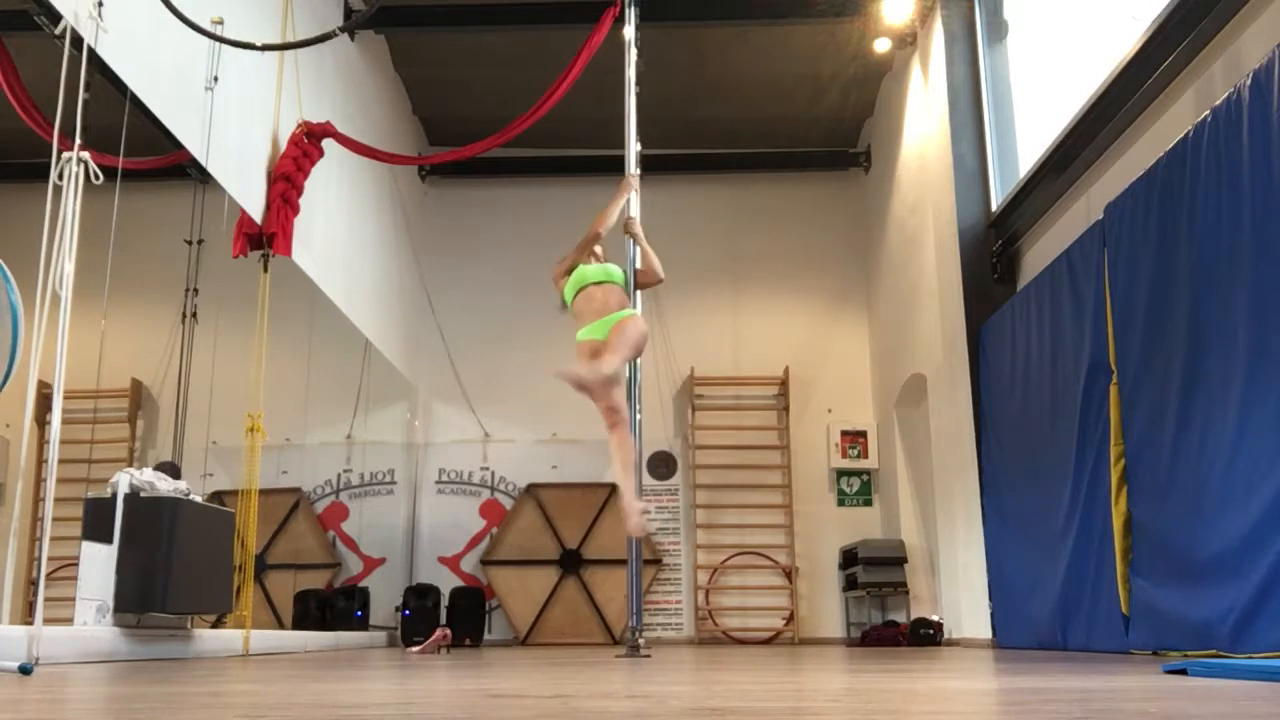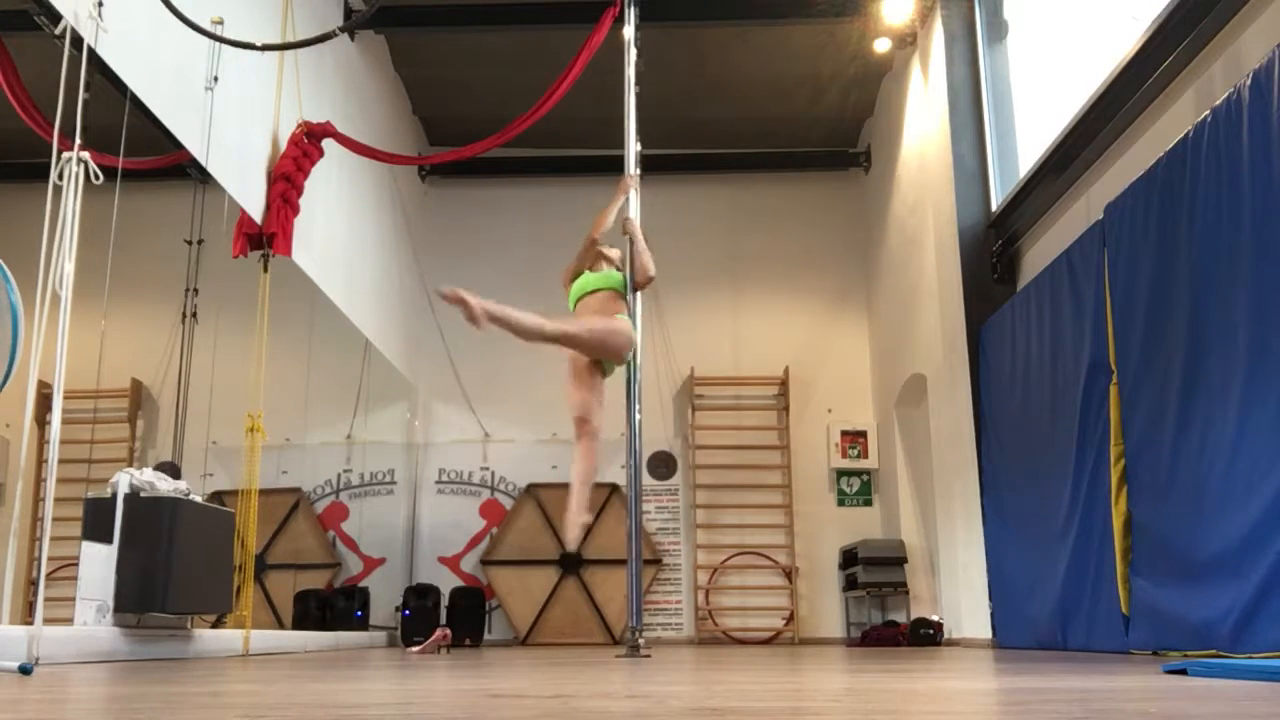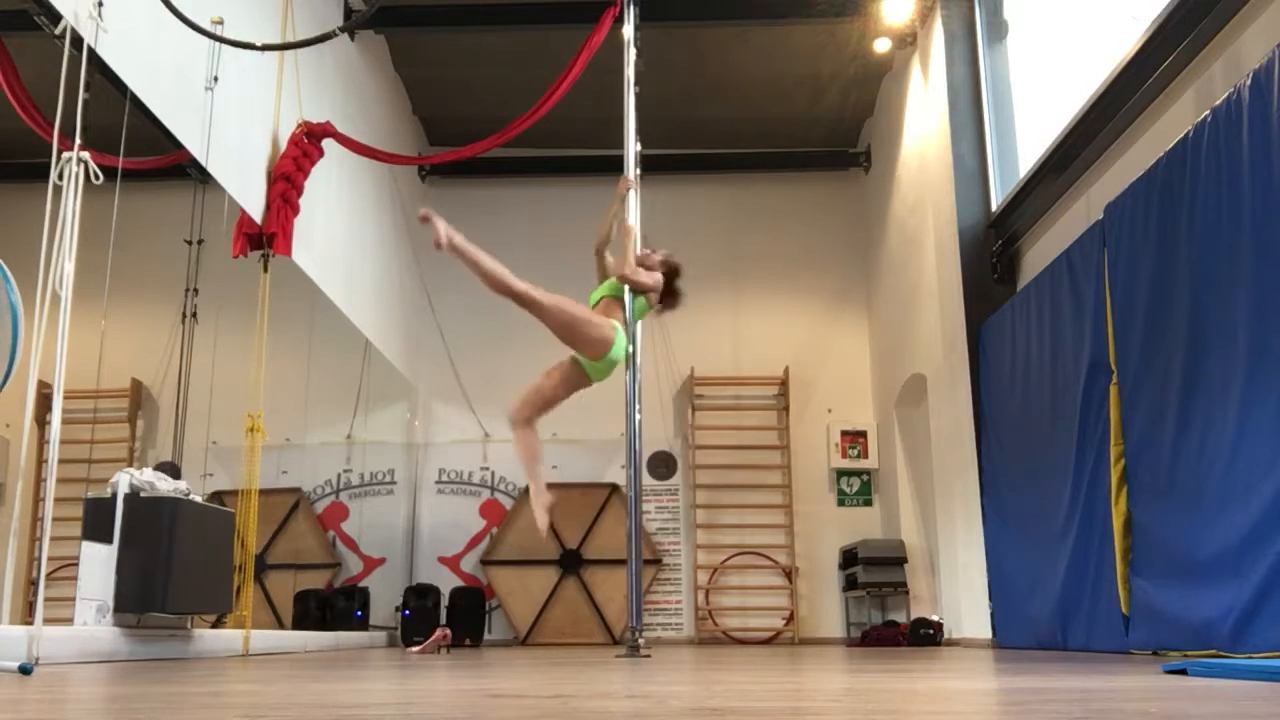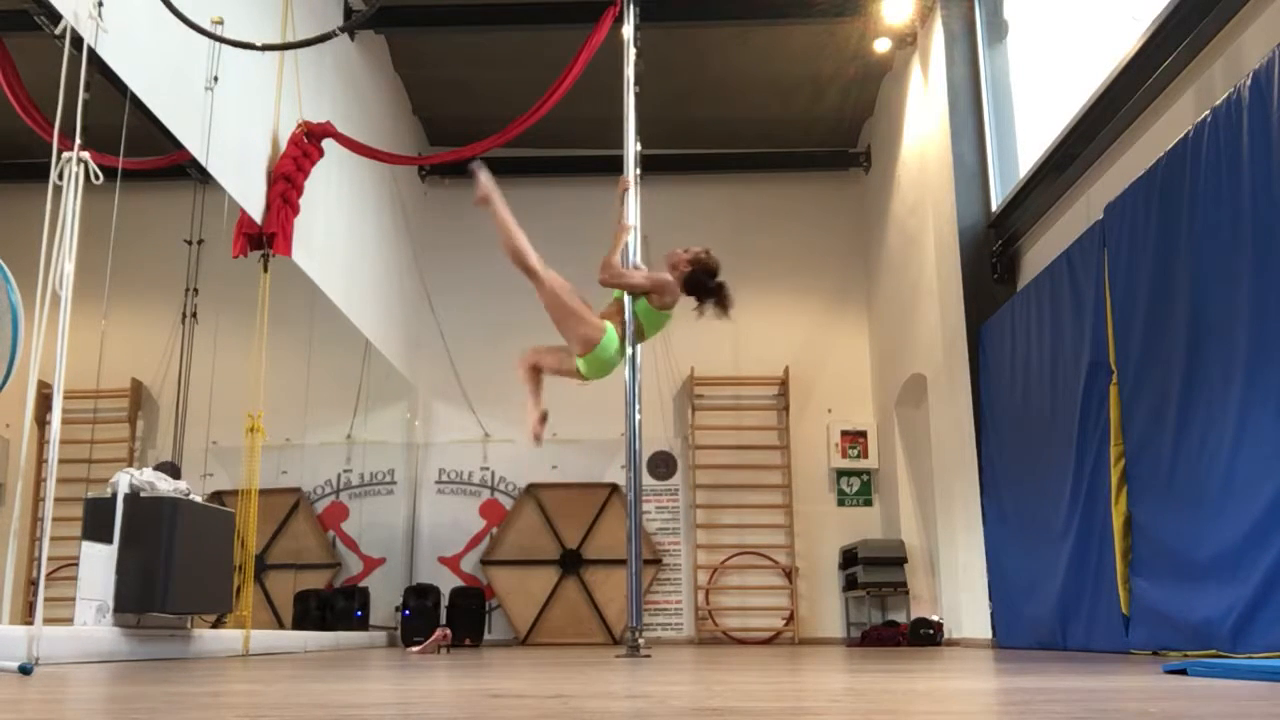
dt=0.2s
person 1, frame 1
left shoulder: (617, 272)
right shoulder: (564, 273)
left elbow: (655, 274)
right elbow: (596, 232)
left wrist: (638, 236)
right wrist: (623, 194)
left hip: (627, 325)
right hip: (591, 340)
left knee: (616, 346)
right knee: (614, 418)
left ankle: (595, 375)
right ankle: (630, 503)
person 1, frame 2
left shoulder: (627, 279)
right shoulder: (576, 278)
left elbow: (646, 271)
right elbow: (593, 238)
left wrist: (636, 235)
right wrist: (620, 196)
left hip: (618, 338)
right hip: (587, 355)
left knee: (552, 327)
right knee: (584, 426)
left ankle: (488, 309)
right ankle: (576, 512)
person 1, frame 3
left shoulder: (653, 284)
right shoulder: (612, 284)
left elbow: (625, 273)
right elbow: (602, 248)
left wrist: (629, 238)
right wrist: (620, 201)
left hip: (603, 338)
right hip: (589, 359)
left knee: (522, 292)
right knee: (520, 415)
left ankle: (452, 239)
right ankle: (539, 494)
person 1, frame 4
left shoulder: (664, 282)
right shoulder: (655, 284)
left elbow: (609, 276)
left wrist: (621, 239)
right wrist: (623, 202)
left hip: (598, 342)
right hip: (595, 362)
left knee: (534, 267)
right knee: (530, 358)
left ankle: (492, 196)
right ankle: (536, 412)
